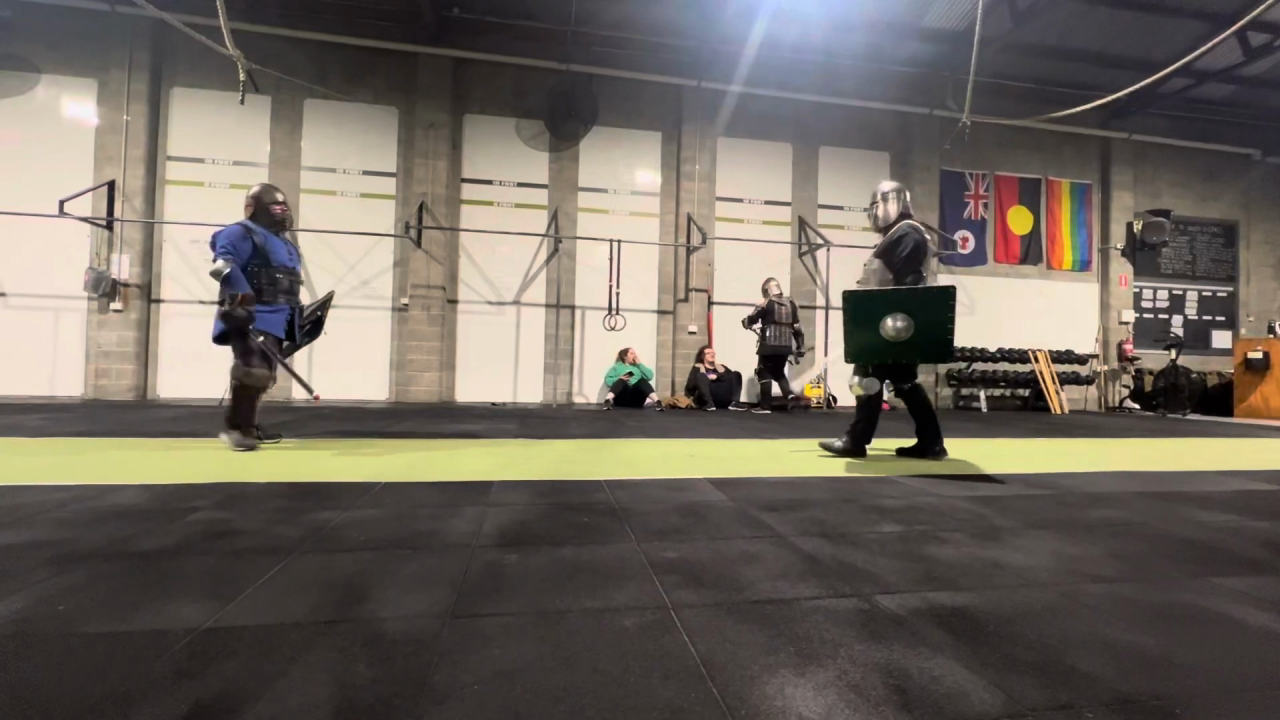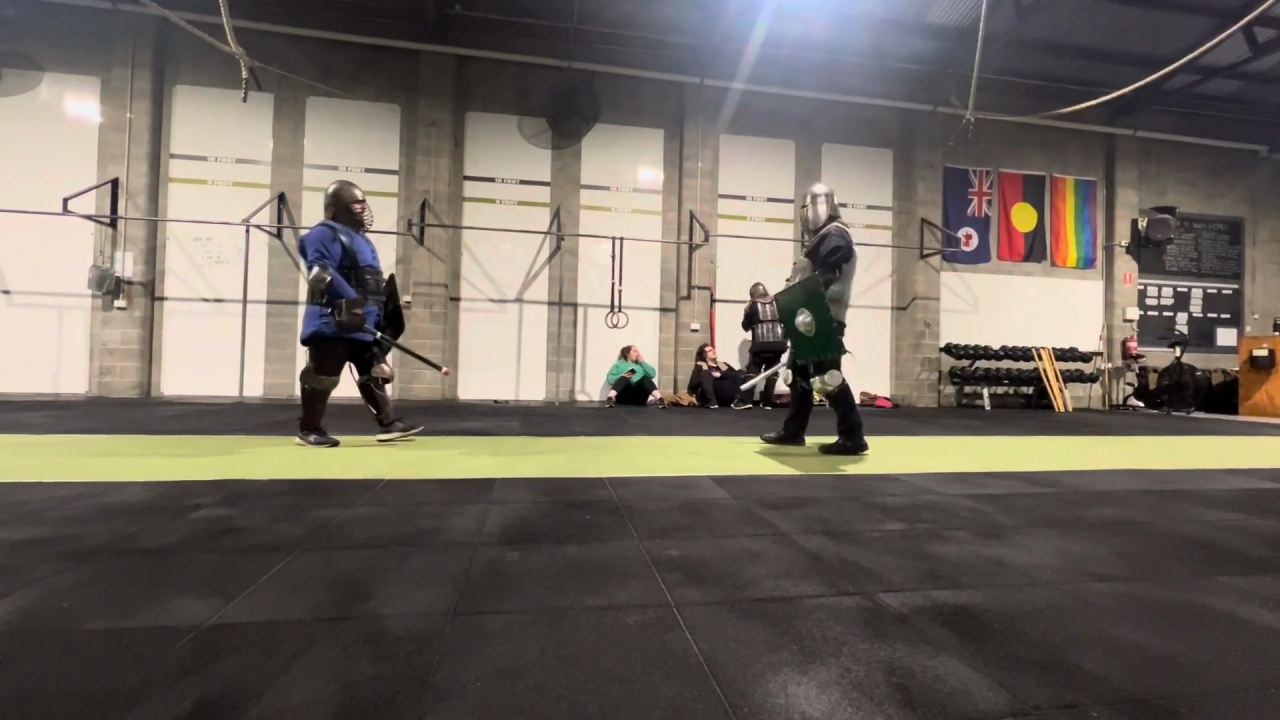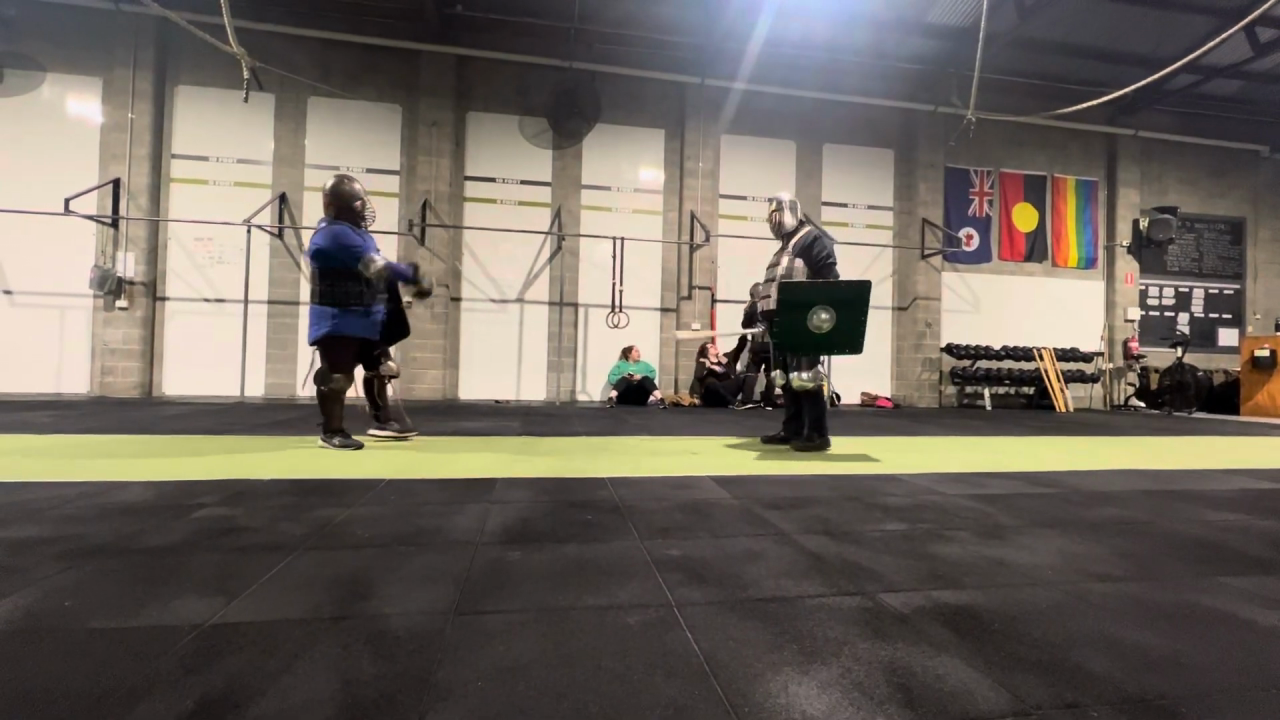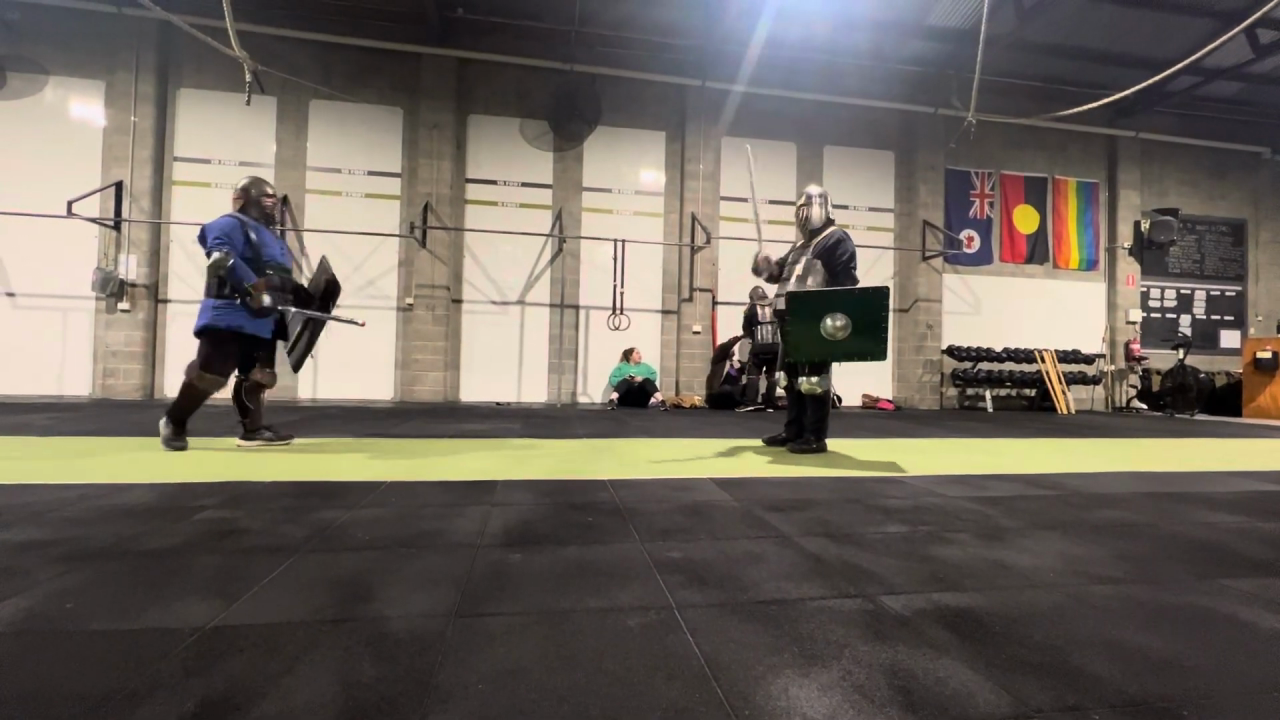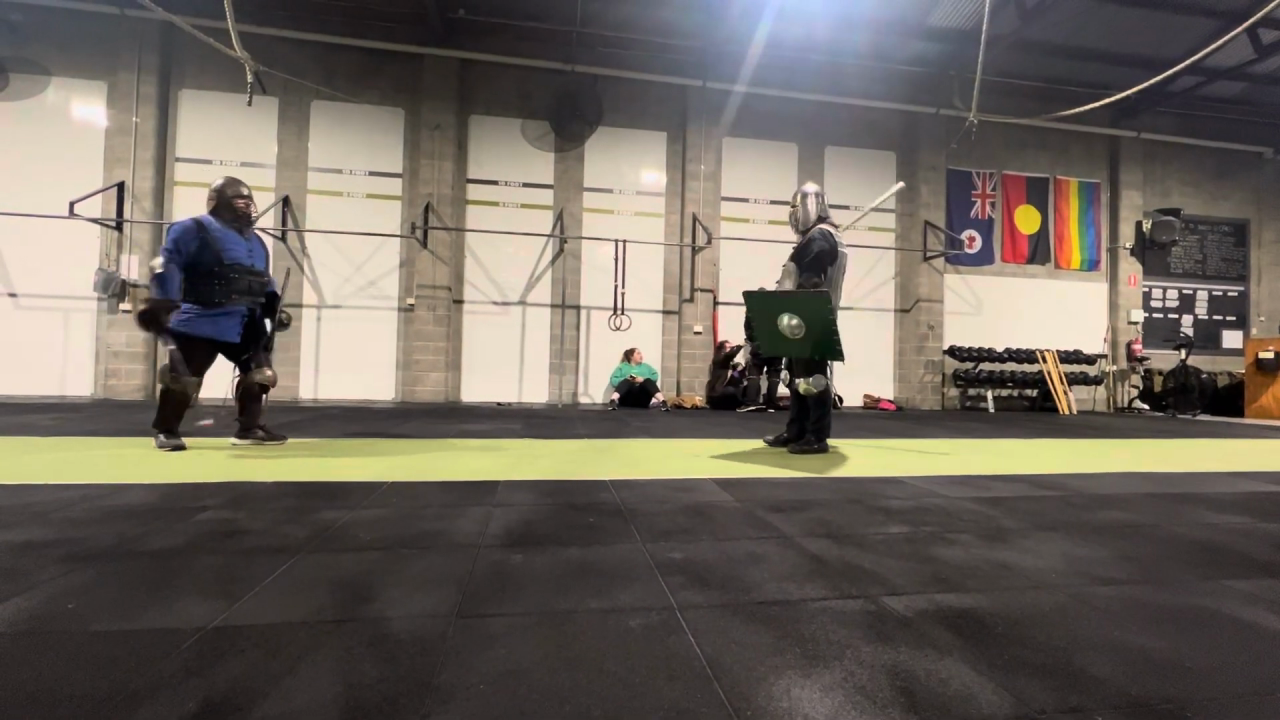
dt=1s
person 1, frame 1
left shoulder: (283, 242)
right shoulder: (240, 234)
left elbow: (289, 282)
right elbow: (224, 267)
left wrist: (298, 316)
right wrist: (238, 302)
left hip: (277, 319)
right hip: (252, 317)
left knee: (263, 372)
right knee: (254, 368)
left ankle: (245, 426)
right ankle: (236, 425)
person 1, frame 2
left shoulder: (358, 237)
right shoulder: (325, 234)
left elbow: (368, 278)
right elbow: (321, 274)
left wrist: (378, 311)
right wrist: (349, 303)
left hip: (362, 321)
right hip: (332, 320)
left knee: (375, 370)
right knee: (323, 375)
left ankle: (388, 424)
right ankle: (309, 430)
person 1, frame 3
left shoulder: (350, 231)
right shoulder: (335, 234)
left elbow: (373, 269)
right elbow: (375, 266)
right wrist: (414, 277)
left hip: (363, 318)
right hip: (339, 319)
left knee: (379, 367)
right knee: (336, 375)
right ankle: (332, 432)
person 1, frame 4
left shoulder: (271, 237)
right shoulder: (230, 225)
left elbow: (279, 278)
right elbow: (223, 260)
left wrist: (301, 295)
right wrist: (255, 290)
left hip: (261, 320)
right hip: (230, 316)
left knee: (259, 375)
right knee: (211, 372)
left ankle: (253, 430)
right ankle: (173, 422)
person 1, frame 5
left shoulder: (254, 240)
right shoulder: (195, 230)
left elbow: (263, 281)
right elbow: (167, 266)
left wrist: (275, 309)
right wrist: (160, 306)
left hip: (247, 323)
right hip: (203, 320)
left knee: (260, 373)
right knee: (184, 377)
left ankle: (249, 429)
right ankle: (166, 431)
person 2, frame 1
left shoulder: (907, 233)
right shoulder: (899, 236)
left elbow: (911, 281)
left knee: (870, 377)
right knee: (905, 382)
left ankle: (856, 441)
right ankle: (931, 442)
person 2, frame 2
left shoulder: (834, 235)
right shoulder: (825, 238)
left elbow: (825, 277)
left knee: (828, 377)
right knee: (799, 375)
left ankle: (852, 436)
right ankle: (793, 431)
person 2, frame 3
left shoulder: (813, 238)
right shoulder: (782, 248)
left elbow: (829, 276)
right wrist: (766, 319)
left knee: (805, 375)
right knee: (787, 378)
left ankle: (817, 434)
right ankle: (793, 430)
person 2, frame 4
left shoulder: (836, 239)
right shoulder: (801, 244)
left elbow: (846, 280)
right elbow: (780, 273)
right wrist: (765, 267)
right hip: (791, 320)
left knee: (814, 377)
right knee: (791, 377)
left ankle: (815, 437)
right ankle: (794, 431)
person 2, frame 5
left shoulder: (819, 237)
right shoulder: (818, 237)
left elbow: (810, 282)
left knee: (812, 377)
right knee: (797, 377)
left ankle: (817, 437)
right ankle: (796, 431)
